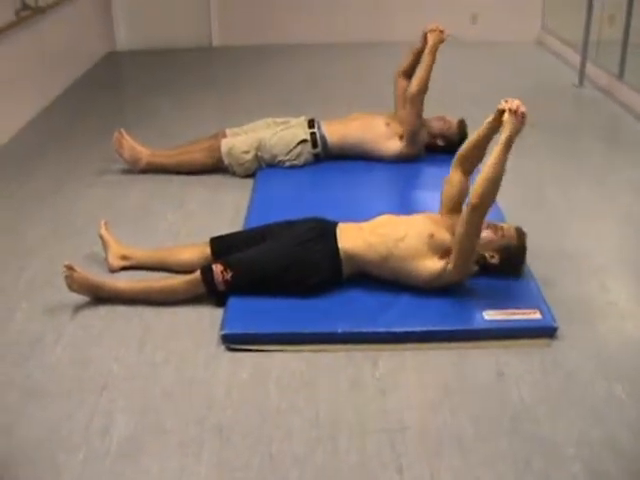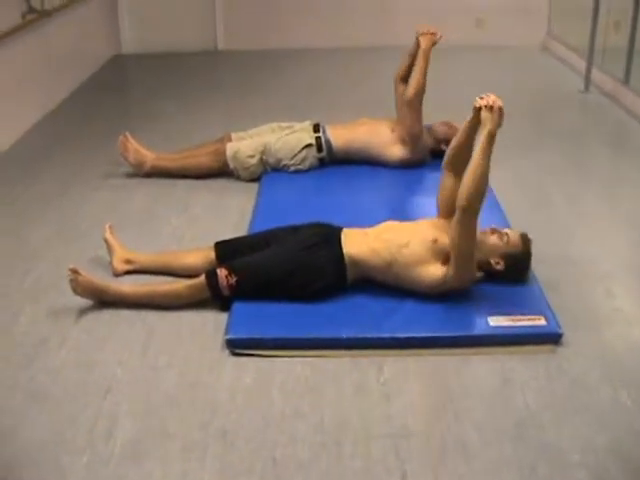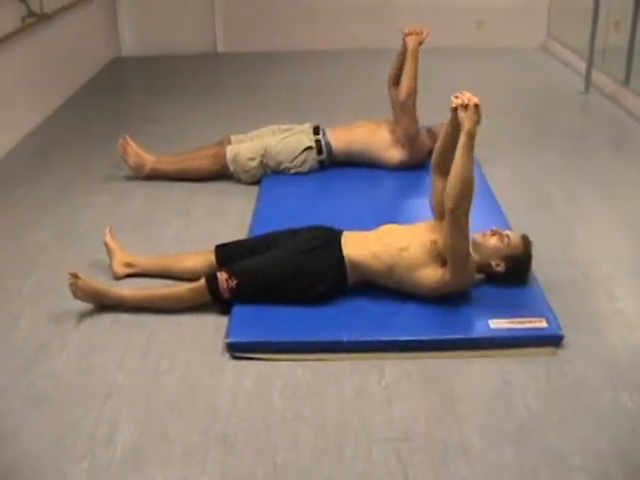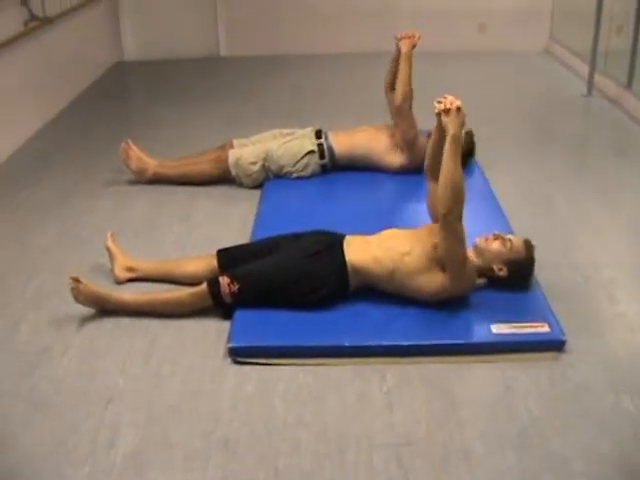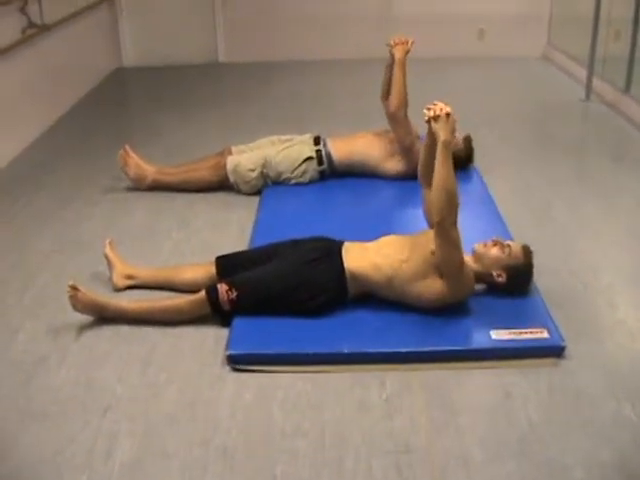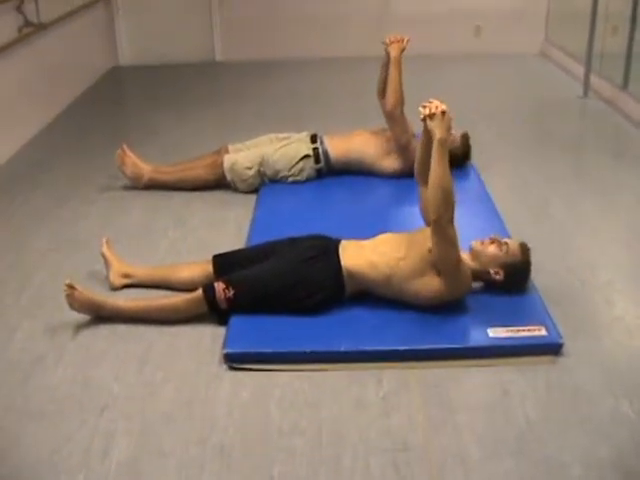
dt=0.2s
person 1, frame 1
left shoulder: (454, 269)
right shoulder: (447, 225)
left elbow: (477, 204)
right elbow: (463, 164)
left wrist: (507, 140)
right wrist: (495, 123)
left hip: (321, 263)
right hip: (324, 231)
left knee: (208, 278)
right knee: (209, 252)
left ankle: (107, 289)
right ankle: (126, 255)
person 1, frame 2
left shoulder: (456, 274)
right shoulder: (446, 231)
left elbow: (469, 205)
right elbow: (453, 170)
left wrist: (488, 134)
right wrist: (475, 122)
left hip: (325, 269)
right hip: (328, 235)
left knee: (212, 282)
right knee: (215, 255)
left ankle: (111, 292)
right ankle: (131, 258)
person 1, frame 3
left shoulder: (457, 276)
right shoulder: (445, 236)
left elbow: (457, 207)
right elbow: (440, 173)
left wrist: (469, 134)
right wrist: (455, 122)
left hip: (325, 272)
right hip: (329, 239)
left knee: (213, 285)
right knee: (216, 258)
left ankle: (111, 296)
right ankle: (130, 261)
person 1, frame 4
left shoulder: (459, 279)
right shoulder: (448, 242)
left elbow: (449, 213)
right elbow: (433, 179)
left wrist: (454, 138)
right wrist: (442, 128)
left hip: (328, 276)
right hip: (331, 243)
left knee: (214, 290)
right knee: (218, 262)
left ankle: (113, 301)
right ankle: (132, 266)
person 1, frame 5
left shoulder: (457, 284)
right shoulder: (450, 250)
left elbow: (444, 219)
right elbow: (428, 186)
left wrist: (445, 143)
right wrist: (433, 137)
left hip: (326, 283)
right hip: (330, 250)
left knee: (214, 297)
right knee: (216, 270)
left ankle: (111, 308)
right ankle: (130, 273)
person 1, frame 6
left shoulder: (455, 283)
right shoulder: (450, 251)
left elbow: (442, 218)
right elbow: (425, 185)
left wrist: (441, 141)
right wrist: (430, 136)
left hip: (323, 282)
right hip: (327, 247)
left knee: (211, 296)
right knee: (214, 268)
left ankle: (109, 307)
right ankle: (128, 272)
person 2, frame 1
left shoulder: (410, 145)
right shoulder: (403, 123)
left elbow: (415, 93)
right elbow: (403, 76)
left wrist: (432, 49)
right wrist: (423, 46)
left hip: (308, 144)
right hip: (306, 126)
left knee: (223, 153)
right knee: (223, 137)
left ankle: (147, 161)
right ankle: (149, 154)
person 2, frame 2
left shoulder: (415, 149)
right shoulder: (409, 132)
left elbow: (412, 97)
right elbow: (401, 82)
left wrist: (426, 51)
right wrist: (417, 48)
left hip: (313, 148)
right hip: (312, 130)
left knee: (228, 157)
right knee: (229, 141)
left ankle: (152, 164)
right ankle: (155, 158)
person 2, frame 3
left shoulder: (413, 151)
right shoulder: (404, 133)
left elbow: (405, 99)
right elbow: (394, 85)
left wrist: (413, 51)
right wrist: (405, 49)
left hip: (312, 152)
right hip: (311, 133)
left knee: (227, 160)
right knee: (228, 143)
left ankle: (150, 167)
right ankle: (153, 160)
person 2, frame 4
left shoulder: (415, 154)
right shoulder: (412, 138)
left elbow: (400, 104)
right elbow: (391, 90)
left wrist: (407, 55)
right wrist: (399, 53)
left hip: (315, 156)
right hip: (314, 137)
left knee: (229, 164)
right knee: (230, 147)
left ankle: (154, 172)
right ankle: (157, 164)
person 2, frame 5
left shoulder: (412, 160)
right shoulder: (410, 143)
left elbow: (396, 110)
right elbow: (387, 98)
left wrist: (400, 60)
right wrist: (393, 59)
left hip: (313, 161)
right hip: (312, 143)
left knee: (228, 170)
right knee: (229, 154)
left ankle: (151, 178)
right ankle: (155, 171)
person 2, frame 6
left shoulder: (409, 157)
right shoulder: (409, 141)
left elbow: (392, 108)
right elbow: (384, 98)
left wrist: (396, 58)
right wrist: (388, 58)
left hip: (309, 159)
right hip: (308, 141)
left knee: (225, 169)
right knee: (225, 152)
left ankle: (149, 177)
right ankle: (152, 169)
